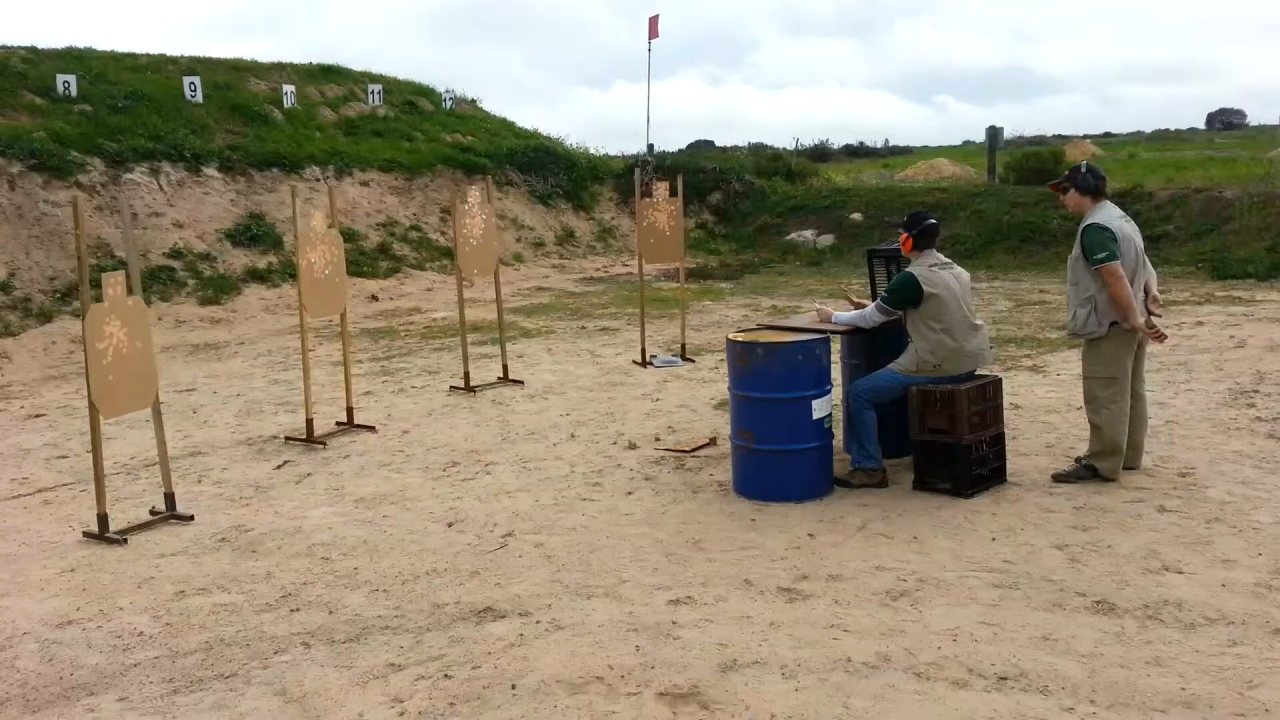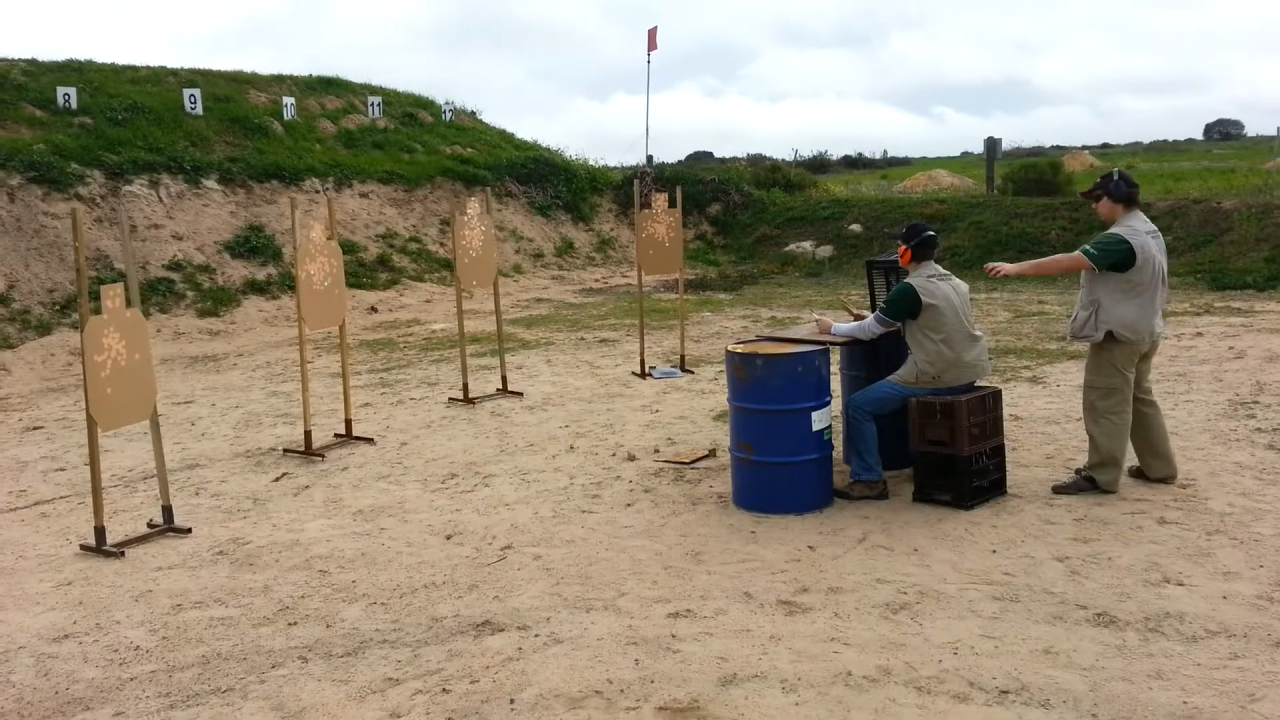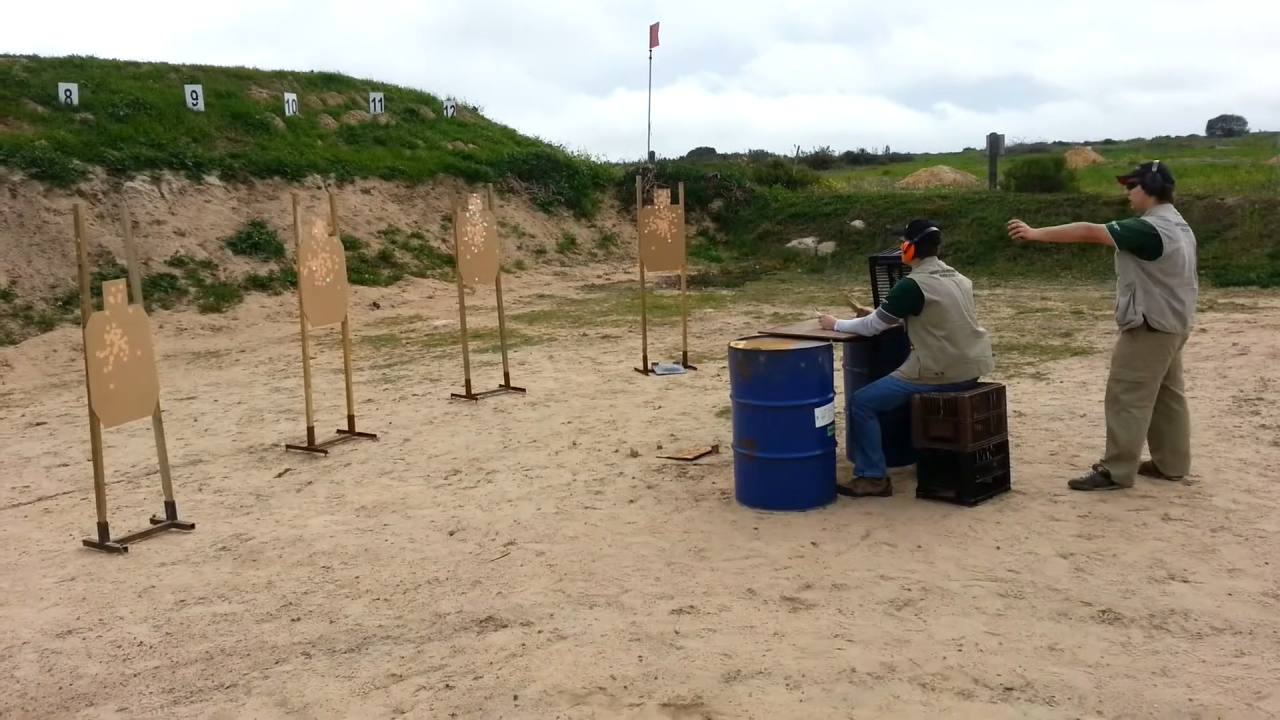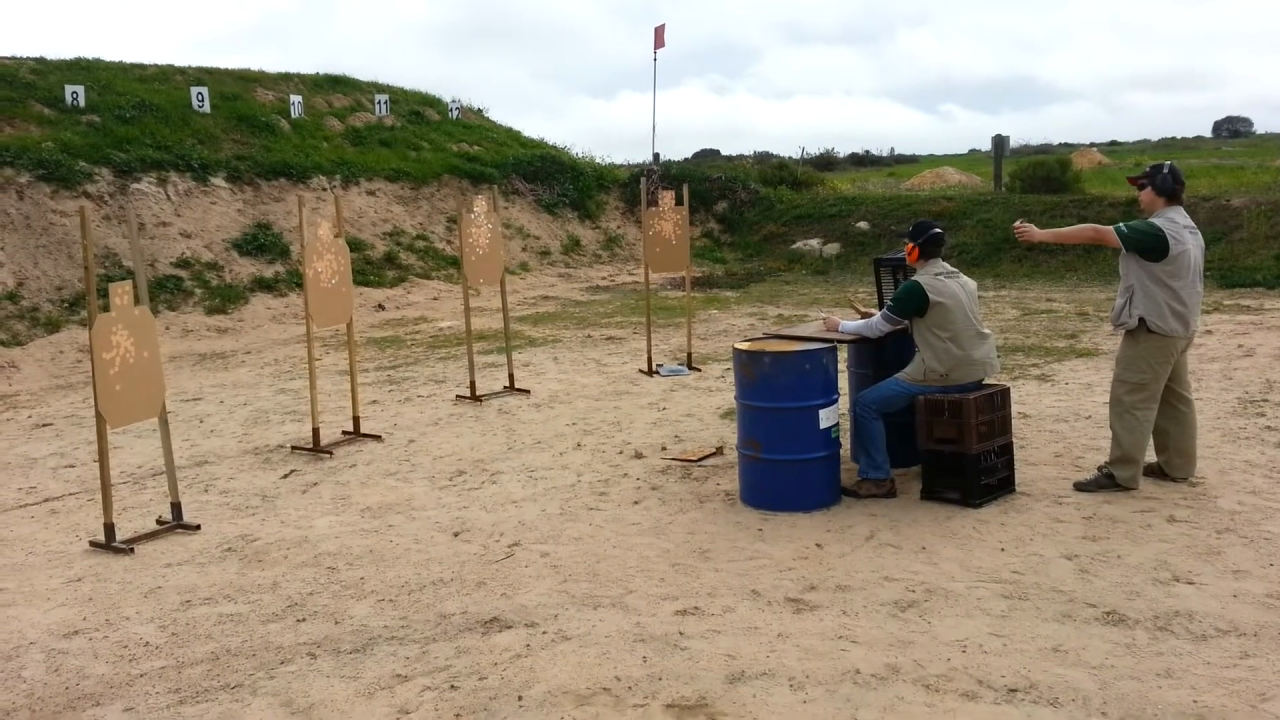
dt=0.5s
person 1, frame 1
left shoulder: (1095, 228)
right shoulder: (1119, 218)
left elbow: (1115, 278)
right elbow: (1143, 266)
left wrist: (1134, 319)
right wrist: (1152, 295)
left hip: (1113, 323)
right hip: (1130, 320)
left knee: (1105, 394)
right knee: (1130, 390)
left ankle: (1102, 464)
right ankle: (1128, 455)
person 1, frame 2
left shoulder: (1121, 238)
right shoulder: (1151, 232)
left elbow: (1070, 261)
right elbow: (1158, 282)
left wrist: (1016, 268)
right wrist: (1153, 316)
left hip: (1118, 333)
right hip: (1145, 331)
left knee: (1106, 404)
right knee: (1140, 399)
left ankle: (1101, 475)
right ankle: (1160, 467)
person 1, frame 3
left shoulder: (1148, 228)
right shoulder: (1178, 226)
left elbow: (1089, 232)
left wrist: (1035, 233)
left hip: (1150, 327)
right hip: (1172, 325)
left knee: (1128, 398)
right knee: (1167, 395)
left ankle: (1117, 470)
right ankle: (1171, 462)
person 1, frame 4
left shoulder: (1157, 230)
right shoulder: (1187, 229)
left elbow: (1096, 234)
left wrist: (1041, 235)
left hip: (1153, 329)
right hip: (1176, 328)
left knee: (1133, 400)
right knee: (1174, 398)
left ankle: (1121, 473)
right ankle: (1177, 464)
person 2, frame 1
left shoulder: (911, 278)
right shoulder: (955, 270)
left elbow: (871, 320)
left wrist: (834, 316)
right wrist: (877, 307)
left hip: (937, 365)
right hip: (968, 361)
left knee: (858, 394)
left ankle: (869, 469)
person 2, frame 2
left shoulder: (909, 289)
right shoulder: (954, 282)
left elbow: (870, 331)
left wrist: (833, 327)
right wrist: (876, 319)
left hip: (937, 377)
right hip: (968, 373)
left knee: (857, 406)
left ankle: (869, 480)
person 2, frame 3
left shoulder: (912, 285)
right shoulder: (957, 278)
left elbow: (872, 327)
left wrist: (836, 324)
right wrist: (878, 314)
left hip: (939, 373)
right hip: (971, 369)
left knee: (861, 403)
left ankle: (873, 477)
person 2, frame 4
left shoulder: (917, 287)
right shoulder: (962, 280)
left elbow: (877, 329)
left wrist: (840, 325)
right wrist: (883, 316)
left hip: (944, 374)
right hip: (976, 370)
left knee: (865, 404)
left ankle: (877, 479)
